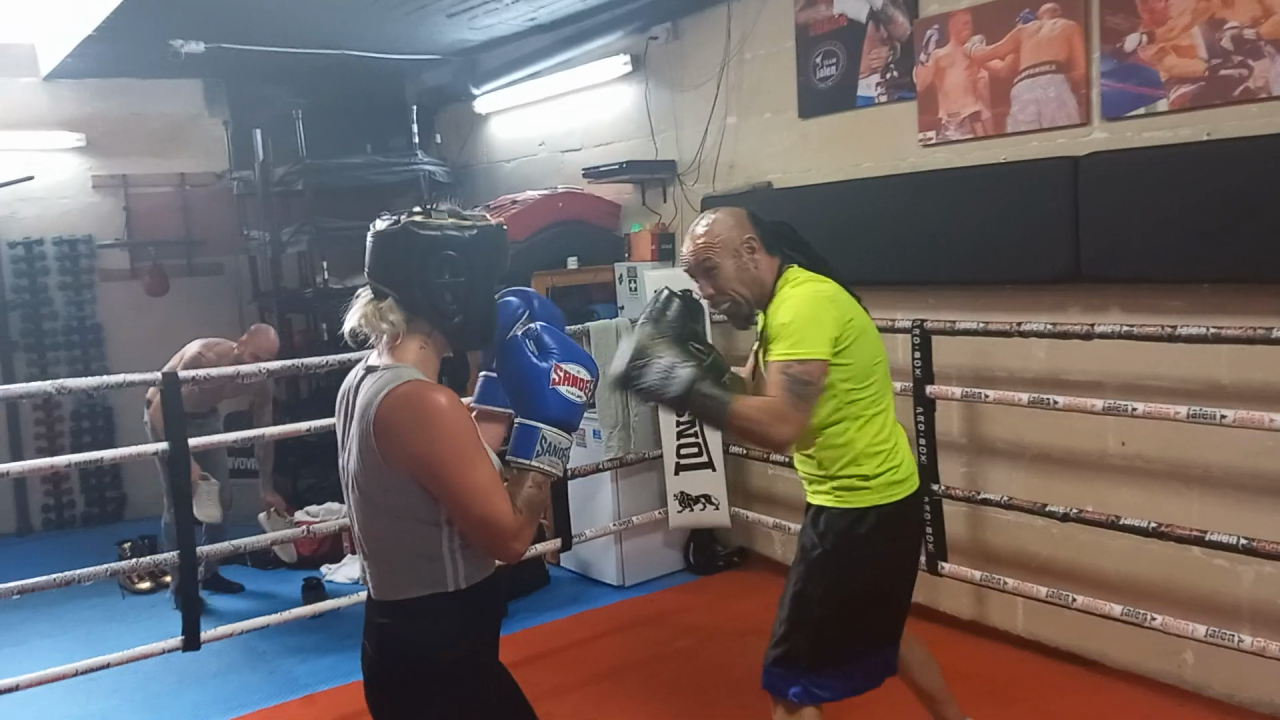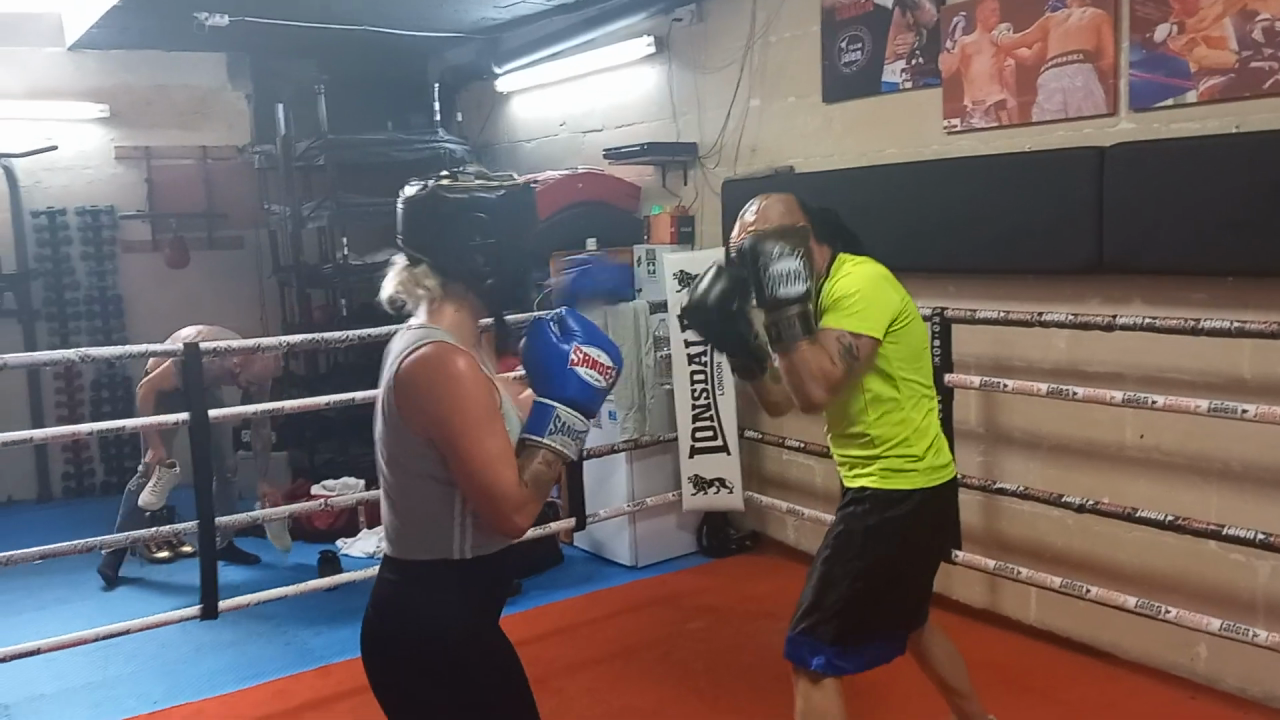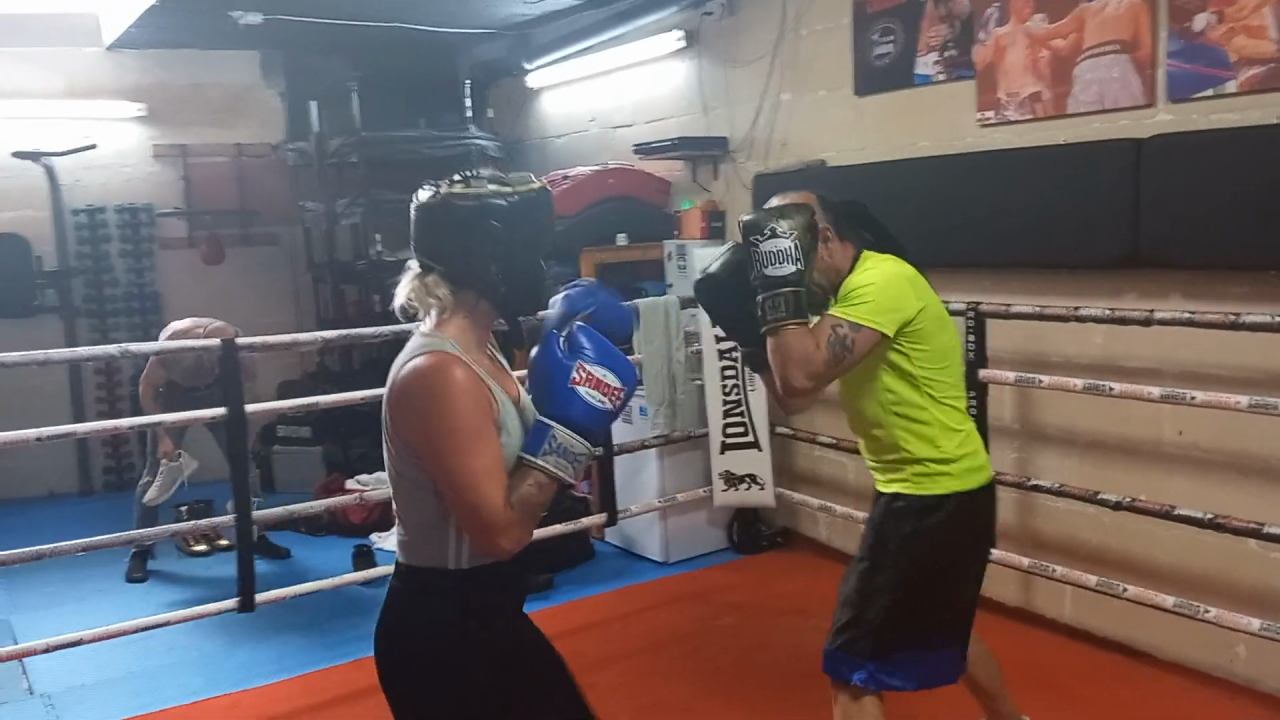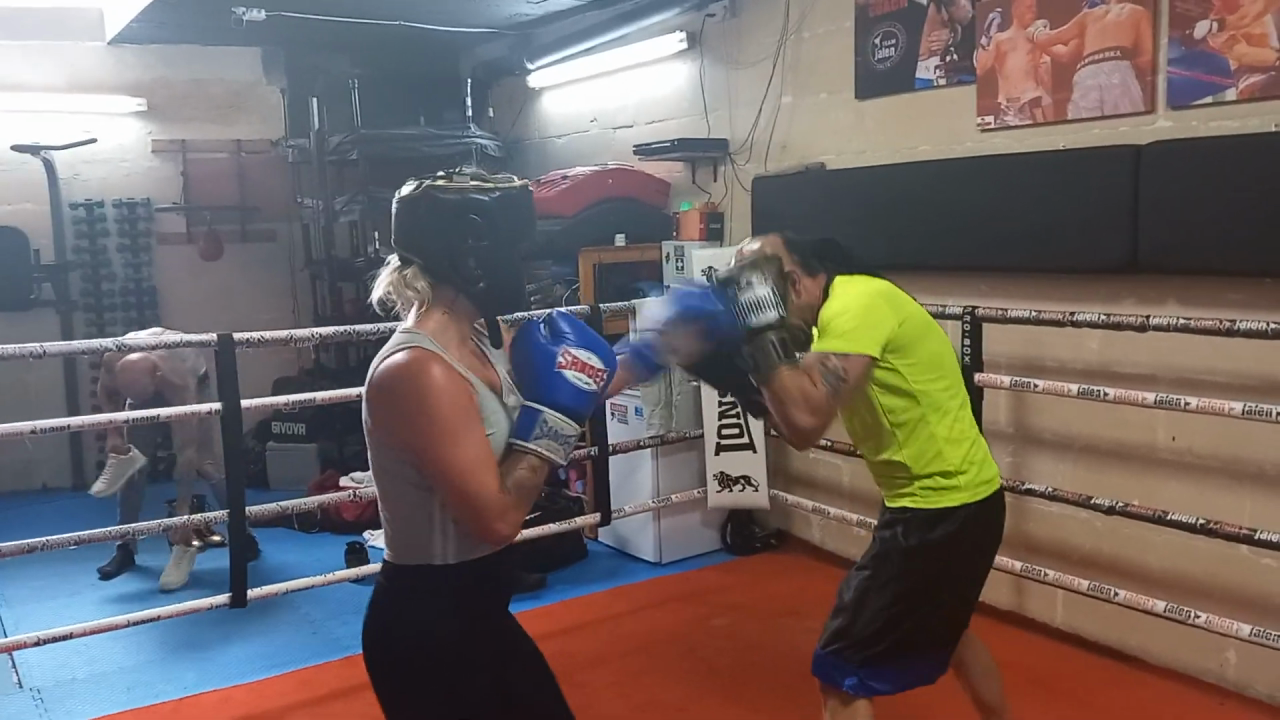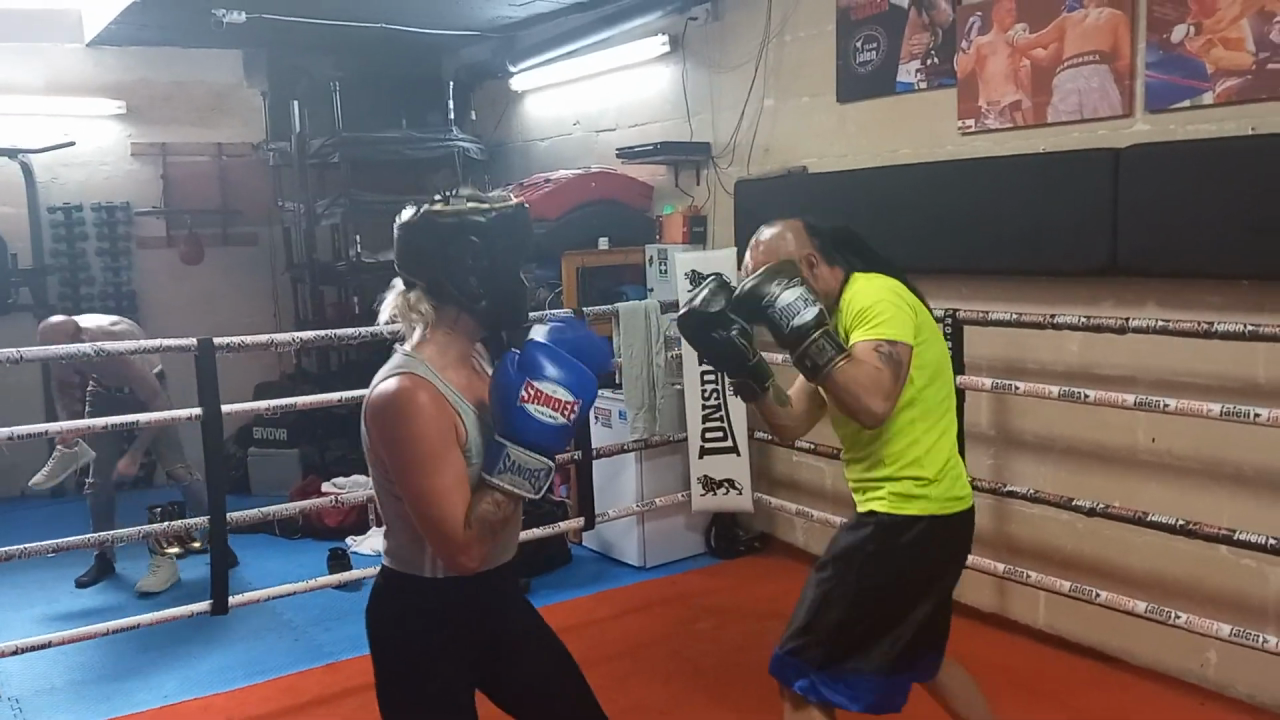
dt=0.3s
person 1, frame 1
left shoulder: (367, 380)
right shoulder: (422, 402)
right elbow: (510, 536)
left wrist: (513, 386)
right wrist: (548, 422)
left hip: (412, 635)
right hip: (437, 655)
person 1, frame 2
left shoulder: (438, 339)
right shoulder: (443, 363)
right elbow: (512, 509)
left wrist: (570, 325)
right wrist: (569, 403)
right hip: (427, 622)
person 1, frame 3
left shoulder: (474, 347)
right shoulder: (440, 373)
right elbow: (500, 530)
left wrist: (565, 360)
right wrist: (569, 427)
left hip: (490, 614)
right hip: (439, 624)
person 1, frame 4
left shoulder: (467, 337)
right shoulder: (414, 369)
right elbow: (497, 516)
right wrist: (556, 412)
left hip: (472, 609)
right hip: (427, 622)
person 1, frame 5
left shoulder: (477, 353)
right shoulder: (407, 395)
right elbow: (465, 548)
left wrist: (552, 375)
right wrist: (528, 445)
left hip: (496, 599)
right hip: (424, 620)
person 2, frame 1
left shoulder: (805, 303)
right shoulder: (787, 300)
left elbow: (780, 427)
right elbow: (758, 400)
left wrist: (688, 387)
right wrist: (694, 365)
left hip: (862, 509)
right hip: (879, 500)
right knee: (878, 631)
person 2, frame 2
left shoulder: (858, 283)
right shoulder: (824, 290)
left elbow: (815, 392)
right elbow: (778, 400)
left wrist: (787, 295)
right wrist: (733, 331)
left hip: (896, 494)
right hip: (913, 490)
left knee: (812, 656)
right knee: (905, 617)
person 2, frame 3
left shoulder: (882, 280)
right shoulder: (852, 286)
left elbow: (802, 378)
right elbow: (789, 395)
left wrist: (782, 280)
right wrist: (744, 326)
left hip: (934, 498)
right hip: (948, 492)
left knee: (853, 666)
right knee: (941, 620)
person 2, frame 4
left shoulder: (855, 305)
right shoulder: (838, 314)
left elbow: (808, 418)
right elbow: (800, 431)
left wrist: (762, 328)
right wrist: (746, 376)
left hip: (945, 510)
right hip: (962, 503)
left knee: (841, 671)
right knee: (943, 626)
person 2, frame 5
left shoulder: (876, 297)
right shoulder: (842, 313)
left elbow: (874, 403)
right elbow: (792, 423)
left wrist: (802, 327)
right wrist: (737, 361)
left hip: (906, 521)
right hip: (935, 515)
left knee: (801, 677)
right knee: (917, 656)
person 3, frame 1
left shoulder: (261, 383)
right shoulder: (204, 358)
right elbow: (158, 409)
left wrist: (267, 489)
right wrist: (186, 462)
left hip: (205, 416)
right hip: (166, 414)
left knee: (221, 494)
left ankle: (209, 573)
right ankle: (181, 586)
person 3, frame 2
left shoulder: (258, 373)
right shoulder: (200, 356)
left elbow: (261, 428)
right elbow: (145, 390)
left wrist: (263, 482)
right wrist: (154, 445)
left hip: (204, 391)
right hip: (164, 389)
left knee: (227, 466)
right knee: (152, 468)
left ankle: (225, 544)
right ankle: (116, 550)
person 3, frame 3
left shoulder: (240, 358)
right shoulder: (174, 342)
right elbow: (146, 388)
right wrist: (162, 436)
left hip: (213, 389)
right hip: (171, 389)
right knee: (158, 469)
left ankle: (255, 536)
right ankle: (140, 551)
person 3, frame 4
left shoulder: (179, 379)
right shoulder: (115, 360)
left elbow: (188, 451)
right elbow: (106, 391)
left wrist: (182, 513)
right wrist: (114, 432)
left hip: (193, 384)
right hip: (148, 385)
left knee: (208, 465)
right knee: (130, 466)
right ankle: (126, 548)
person 3, frame 5
right shoulder: (62, 344)
left elbow: (158, 405)
right elbow: (64, 387)
left wrist: (134, 456)
right wrist: (67, 425)
left hip: (145, 385)
right hip: (103, 393)
left knee: (177, 467)
right knee: (99, 478)
right ankle: (104, 557)
